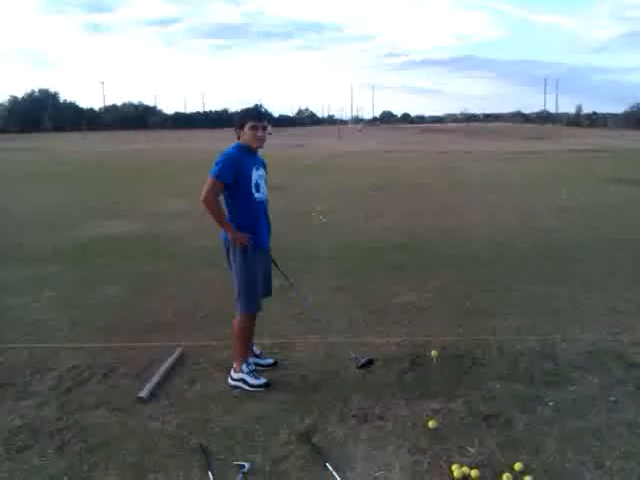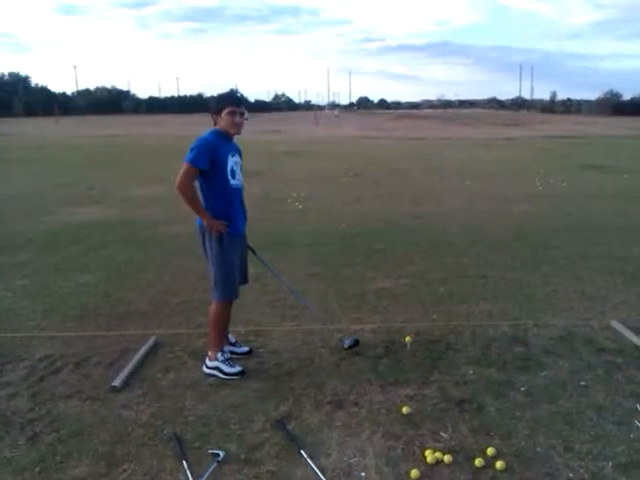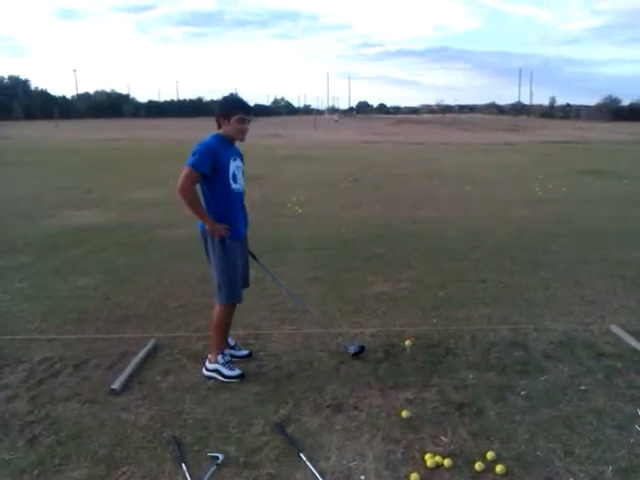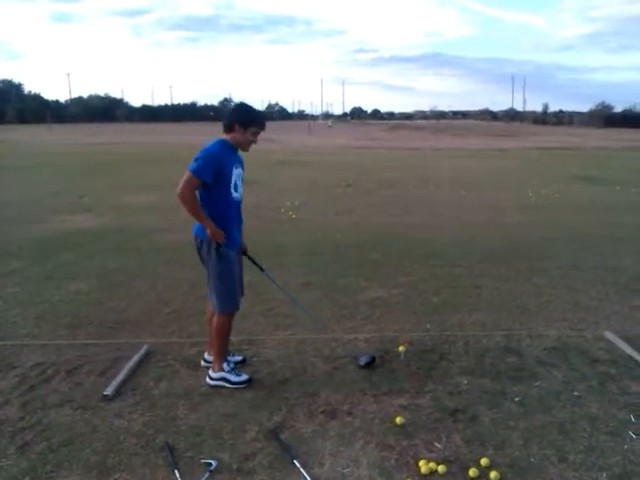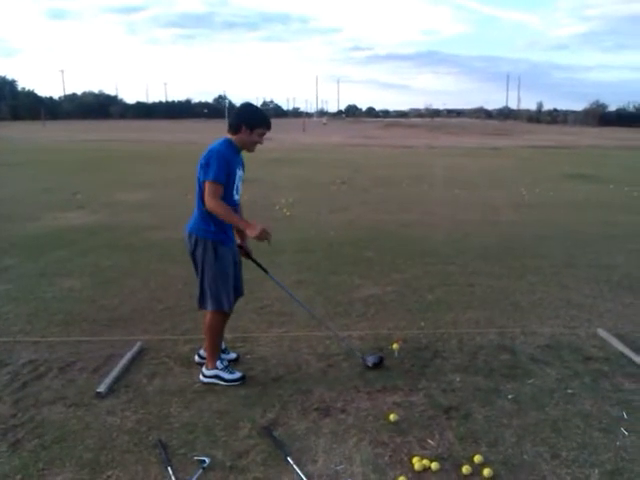
dt=0.5s
person 1, frame 1
left shoulder: (259, 161)
right shoulder: (231, 158)
right elbow: (208, 196)
right wrist: (231, 231)
left hip: (260, 240)
right hip: (243, 244)
left knee: (254, 302)
right knee: (246, 306)
left ankle: (248, 351)
right ankle: (239, 368)
person 1, frame 2
left shoulder: (233, 147)
right shoulder: (207, 143)
right elbow: (182, 183)
right wrist: (207, 218)
left hip: (236, 228)
right hip: (219, 231)
left knee: (230, 290)
right knee: (223, 294)
left ankle: (224, 339)
right ankle: (214, 357)
person 1, frame 3
left shoulder: (235, 151)
right shoulder: (209, 148)
right elbow: (184, 187)
right wrist: (209, 222)
left hip: (237, 231)
right hip: (221, 234)
left knee: (232, 293)
right knee: (227, 297)
left ankle: (223, 342)
right ankle: (214, 359)
person 1, frame 4
left shoulder: (235, 157)
right shoulder: (211, 154)
right elbow: (184, 192)
left wrist: (238, 235)
right wrist: (210, 227)
left hip: (229, 239)
right hip: (215, 241)
left knee: (221, 300)
right knee: (225, 305)
left ankle: (214, 351)
right ankle: (218, 368)
person 1, frame 5
left shoulder: (235, 156)
right shoulder: (218, 155)
right elbow: (212, 202)
left wrist: (241, 237)
right wrist: (248, 227)
left hip: (223, 237)
right hip: (209, 238)
left knee: (229, 297)
right knee: (217, 303)
left ankle: (210, 348)
right ankle: (211, 366)
